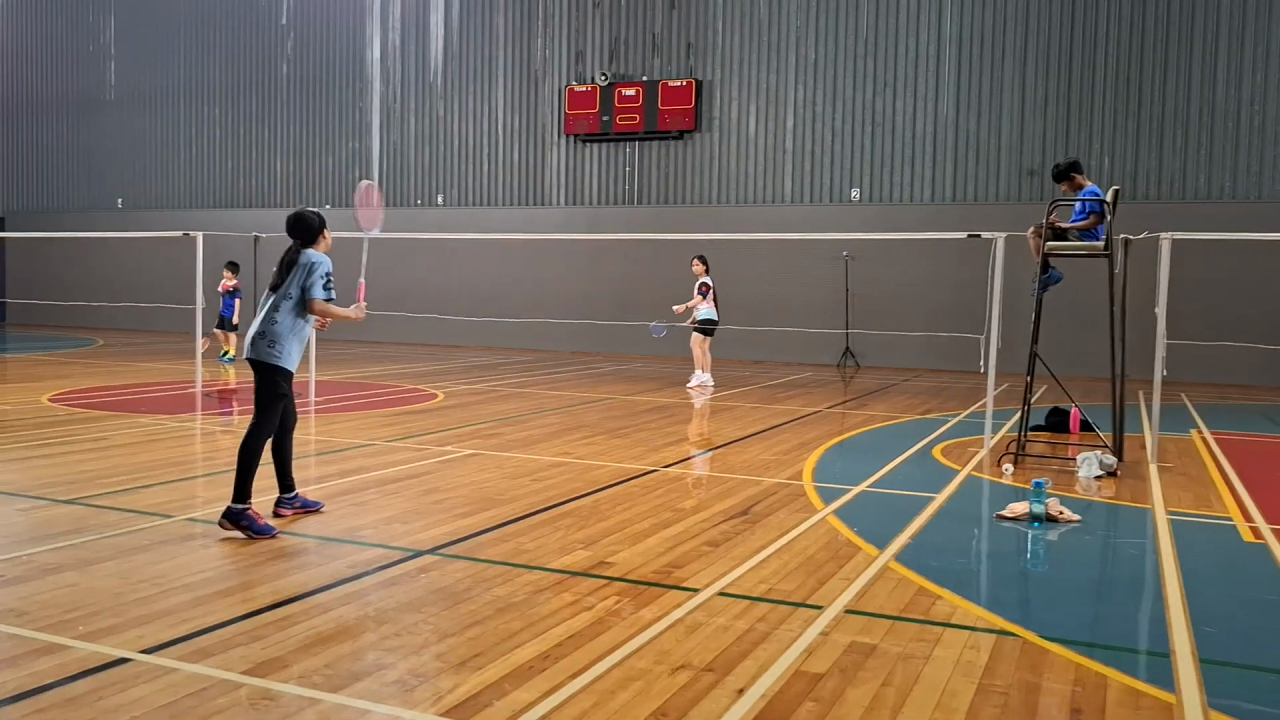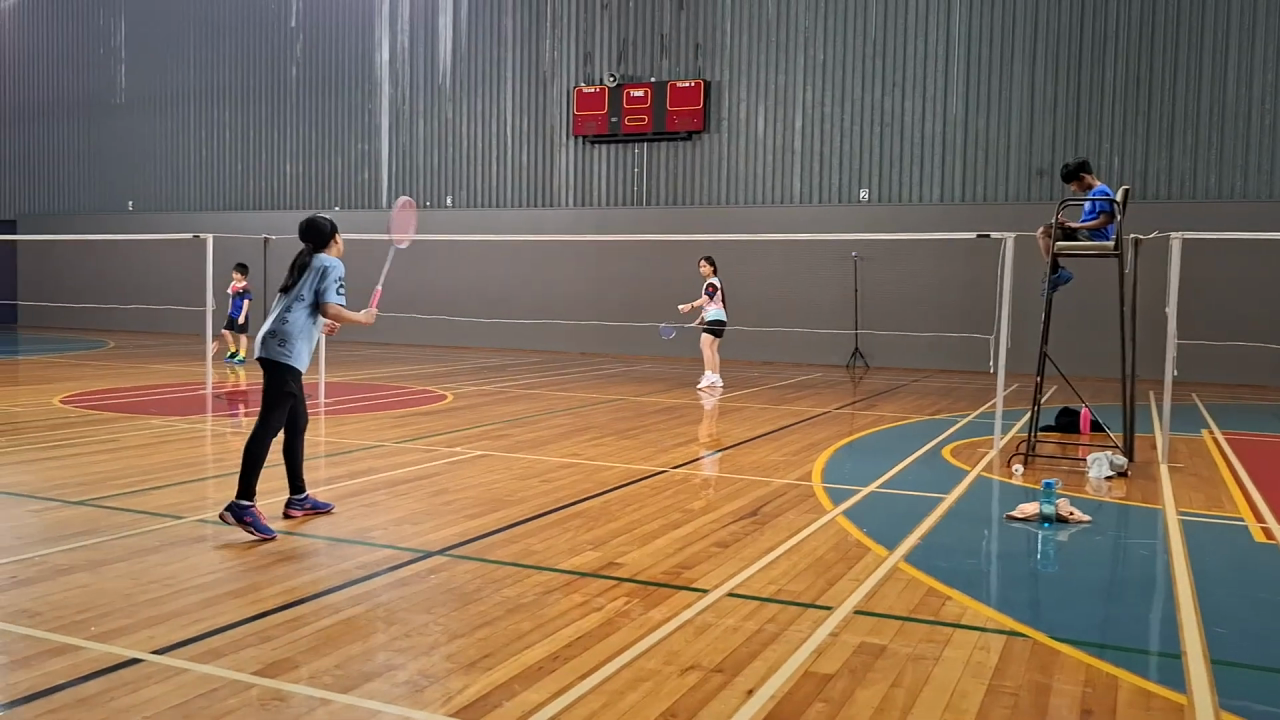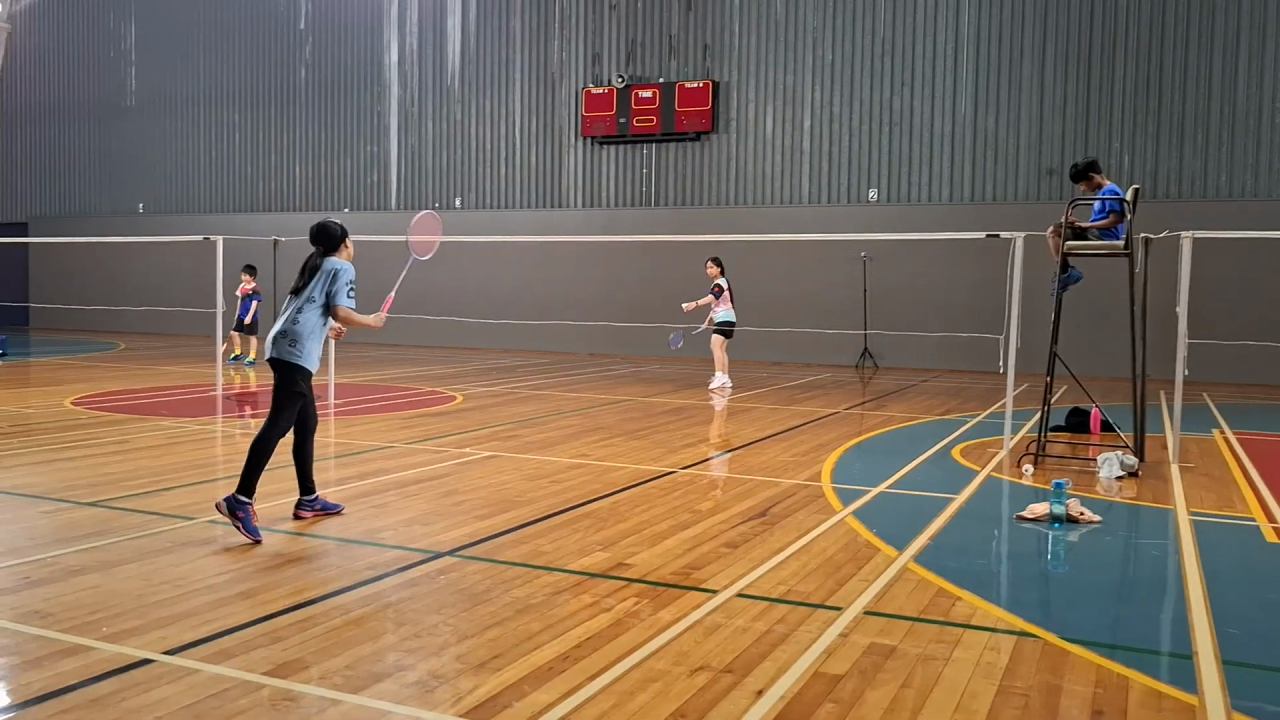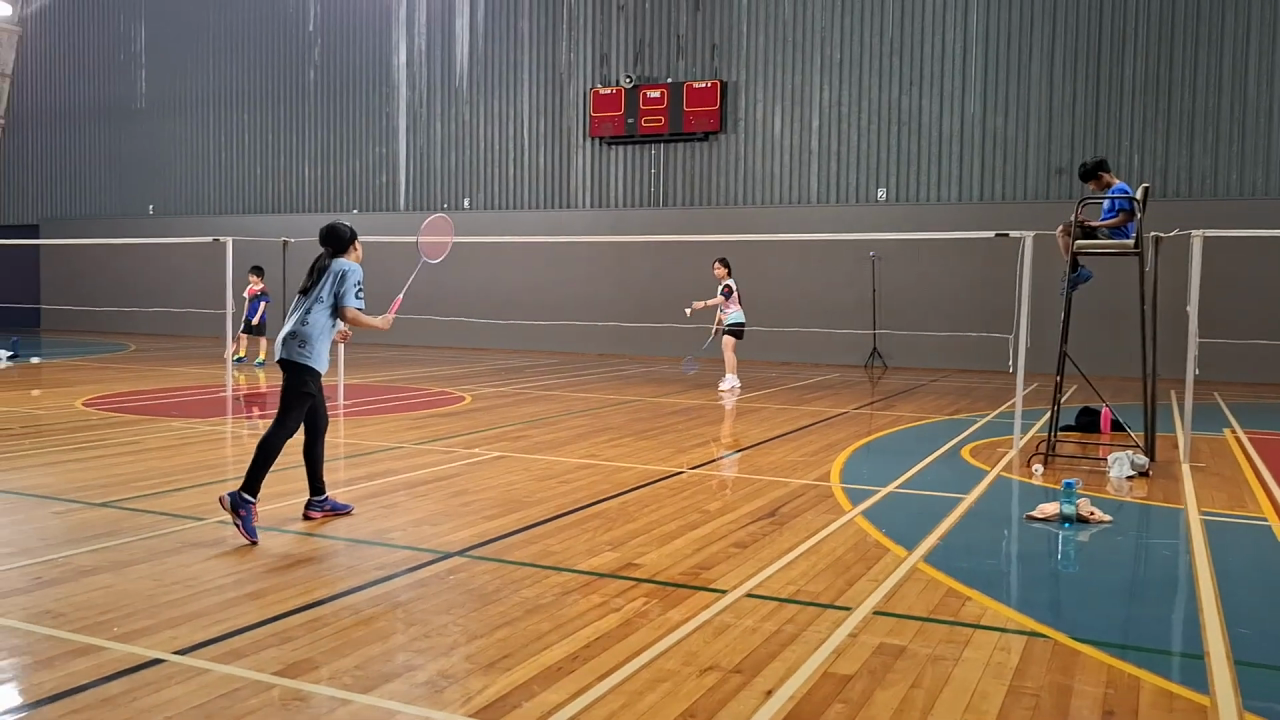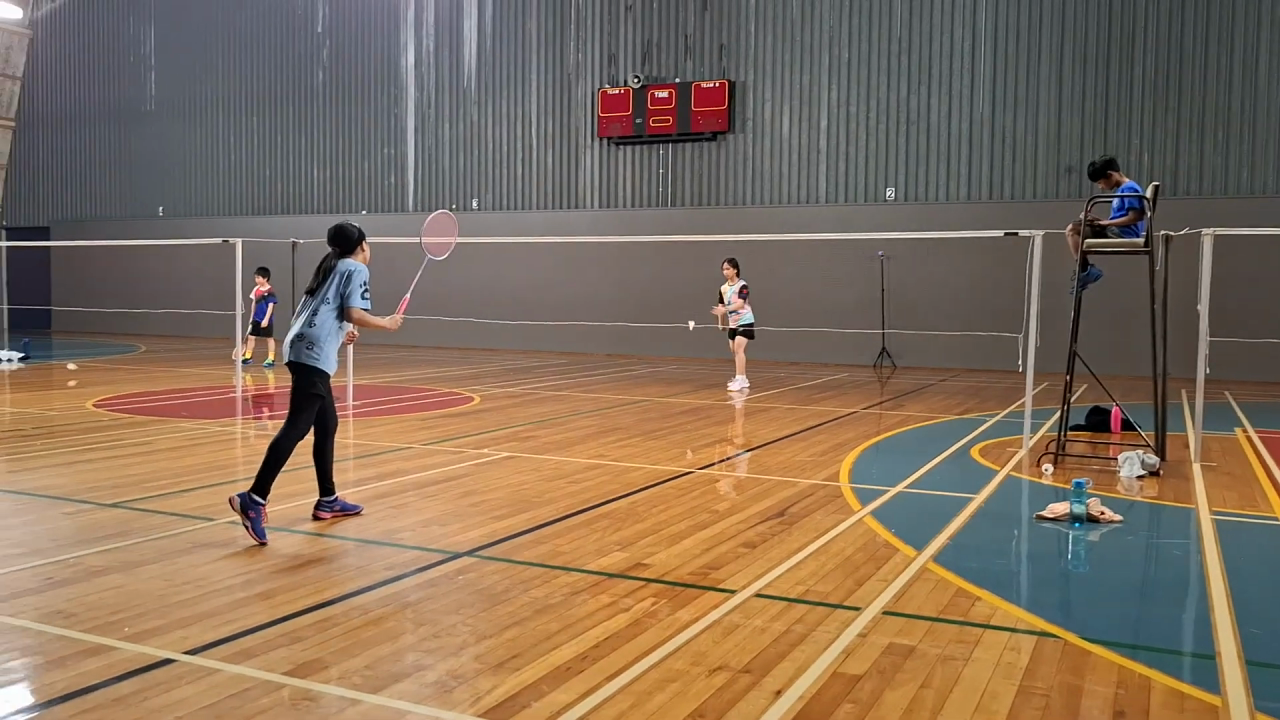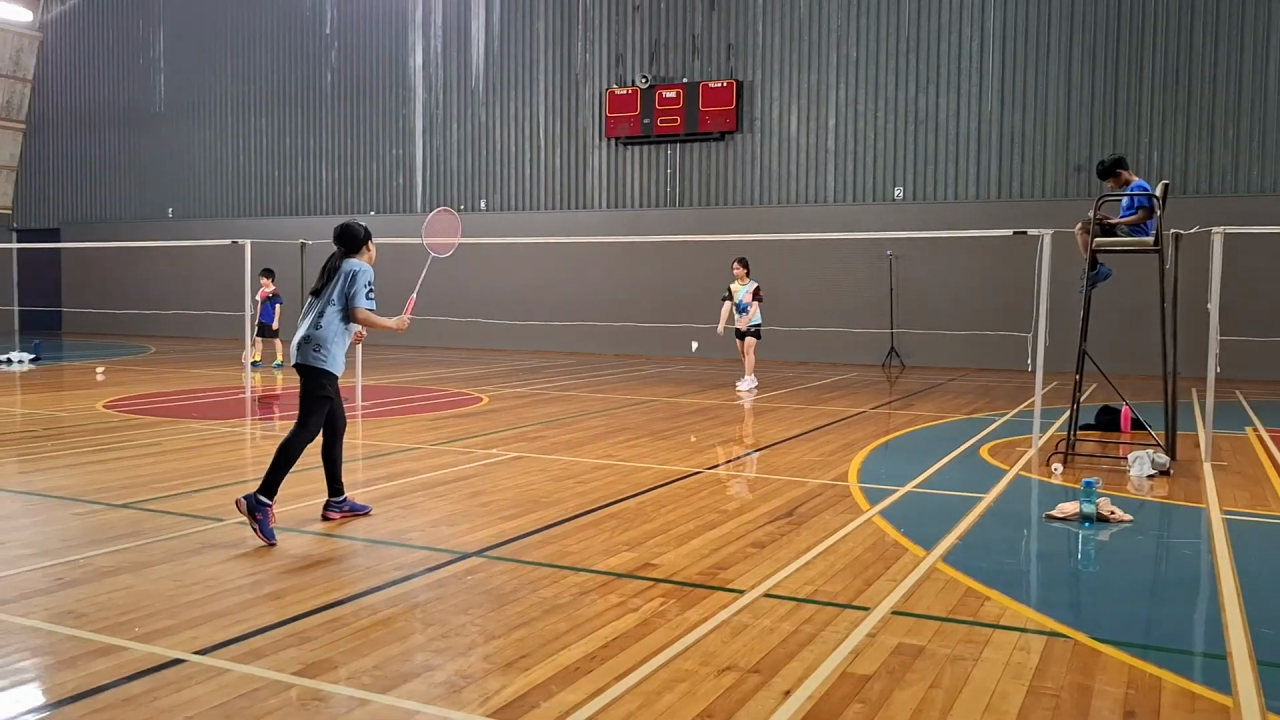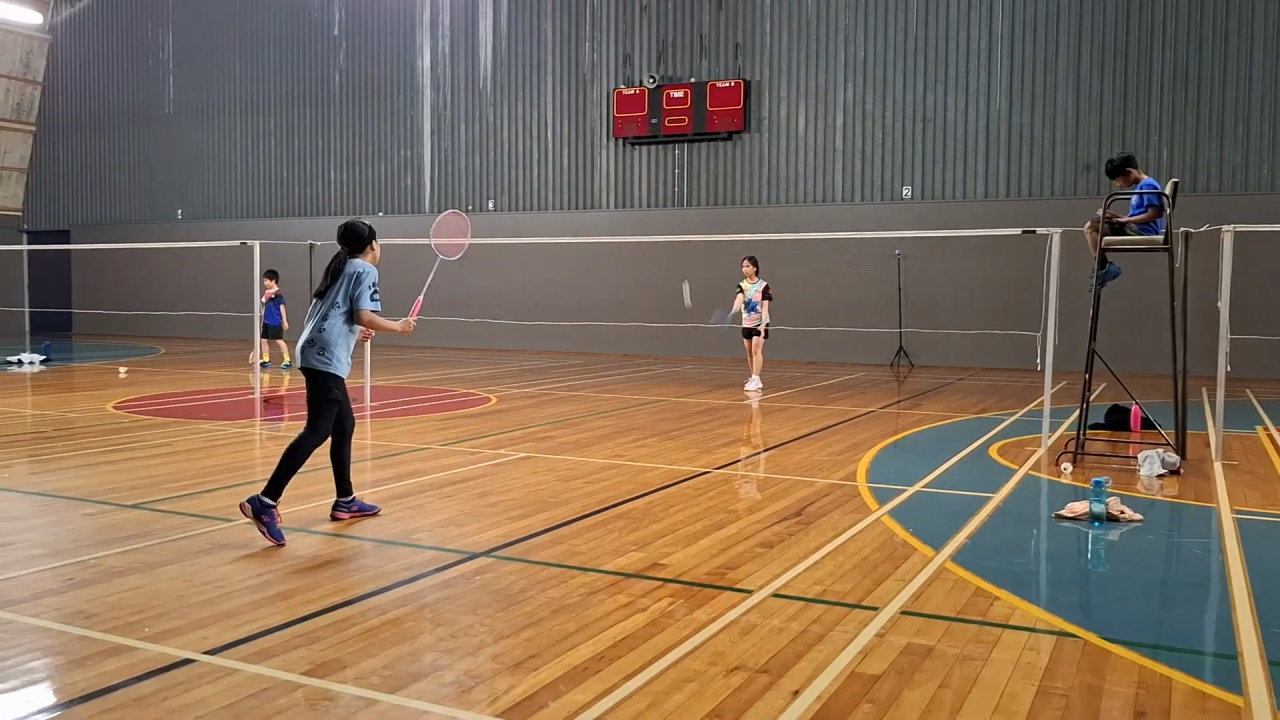
dt=0.1s
person 1, frame 1
left shoulder: (292, 260)
right shoulder: (319, 260)
right elbow: (317, 305)
left wrist: (308, 322)
right wrist: (351, 313)
left hip: (265, 346)
right hip: (275, 350)
left knee: (285, 422)
right knee: (264, 425)
left ankle: (288, 497)
right ankle: (239, 508)
person 1, frame 2
left shoulder: (305, 263)
right shoulder: (331, 264)
right elbow: (331, 310)
left wrist: (317, 326)
right wrist: (362, 317)
left hip: (277, 346)
right hip: (286, 350)
left knee: (297, 422)
right knee: (270, 424)
left ankle: (298, 498)
right ankle: (242, 505)
person 1, frame 3
left shoulder: (315, 267)
right shoulder: (342, 267)
right elbow: (340, 312)
left wrist: (325, 330)
right wrist: (372, 321)
left hip: (287, 348)
right hip: (296, 352)
left knee: (307, 424)
right knee: (278, 424)
left ankle: (308, 499)
right ankle: (241, 500)
person 1, frame 4
left shoulder: (323, 268)
right shoulder: (350, 268)
right elbow: (348, 314)
left wrist: (332, 333)
right wrist: (379, 322)
left hip: (297, 349)
right hip: (305, 352)
left knee: (317, 424)
right knee: (286, 424)
left ankle: (318, 500)
right ankle: (244, 498)
person 1, frame 5
left shoulder: (330, 269)
right shoulder: (356, 269)
right elbow: (355, 314)
left wrist: (339, 335)
right wrist: (387, 323)
left hip: (305, 350)
right hip: (313, 354)
left knee: (327, 424)
right knee: (297, 426)
left ankle: (327, 500)
right ankle: (253, 499)
person 1, frame 6
left shoulder: (336, 269)
right shoulder: (361, 269)
right elbow: (360, 314)
left wrist: (347, 335)
right wrist: (393, 323)
left hip: (312, 352)
right hip: (321, 355)
left knee: (336, 425)
right knee: (307, 428)
left ankle: (336, 501)
right ankle: (260, 500)
person 1, frame 7
left shoulder: (341, 269)
right shoulder: (365, 270)
right elbow: (364, 317)
left wrist: (355, 334)
right wrist: (398, 326)
left hip: (320, 354)
right hip: (327, 357)
left knee: (344, 425)
right knee: (317, 431)
left ankle: (345, 501)
right ankle: (264, 502)
